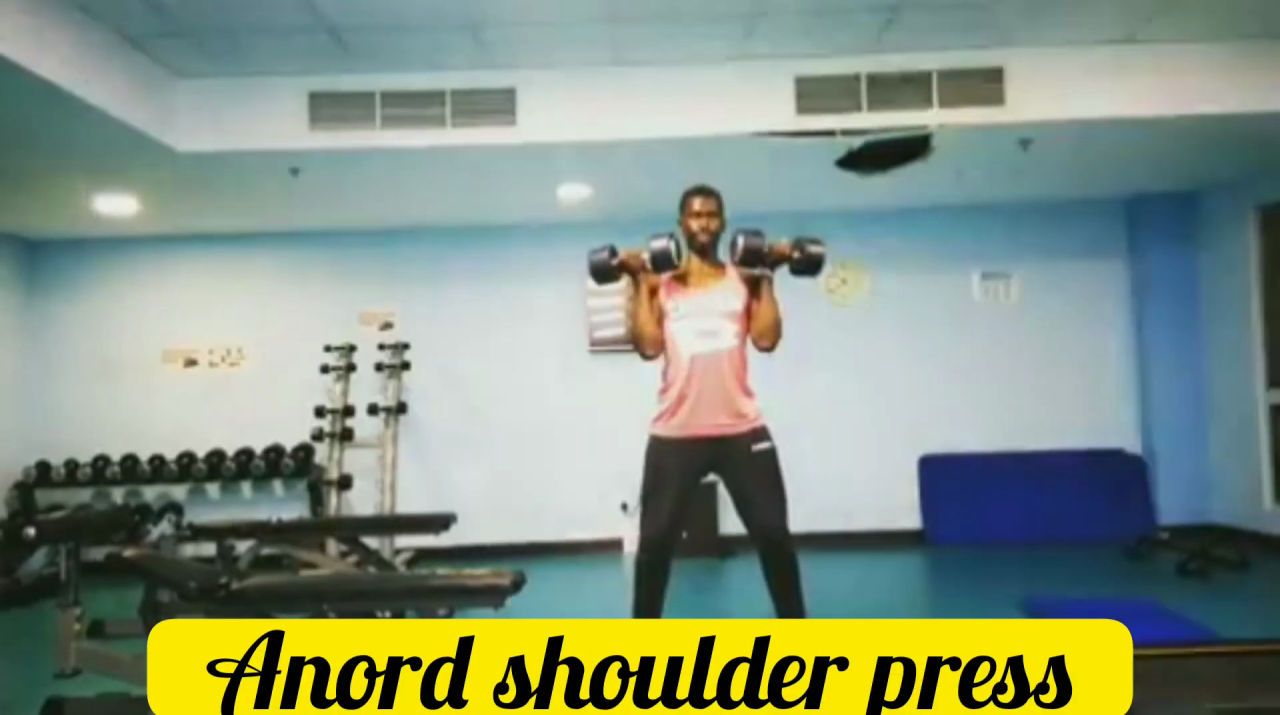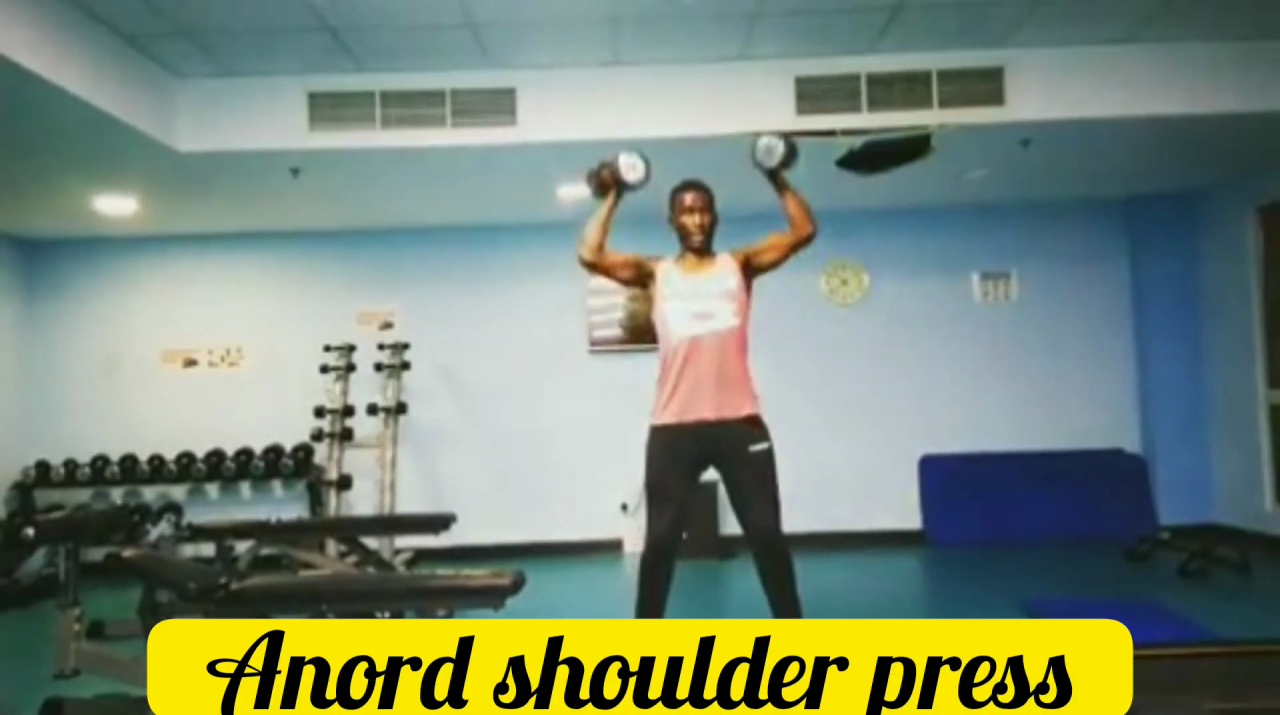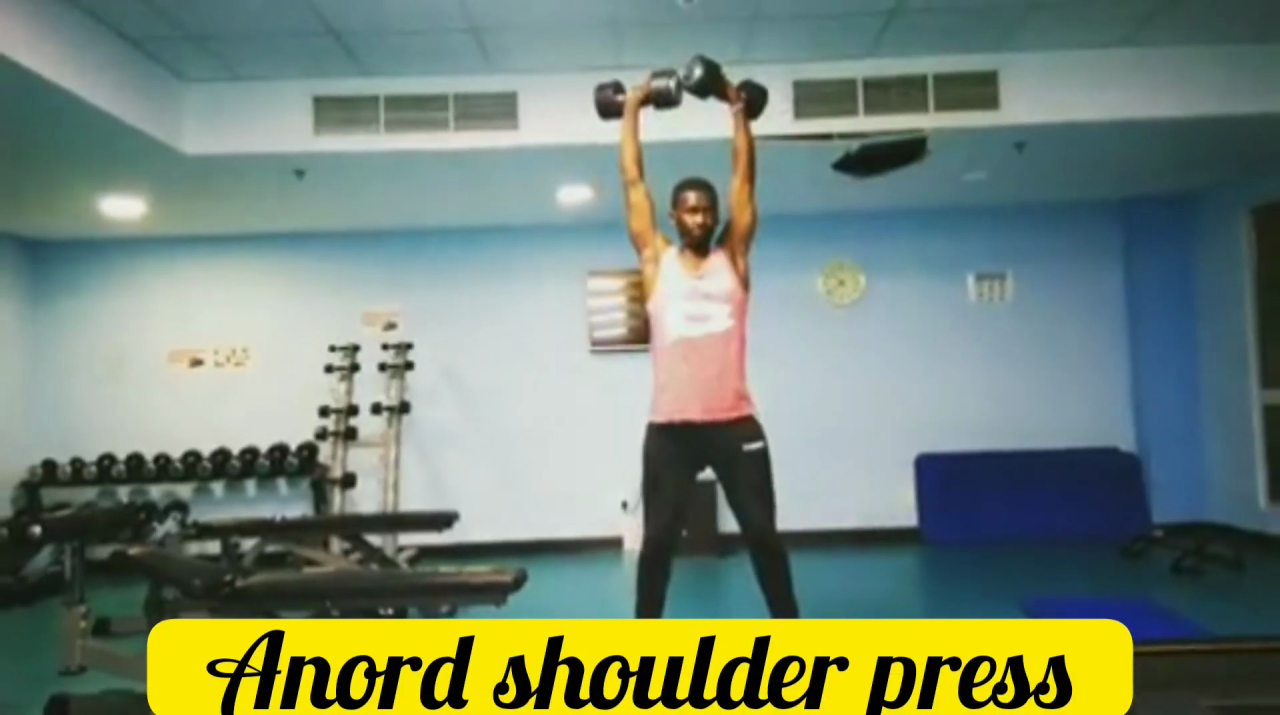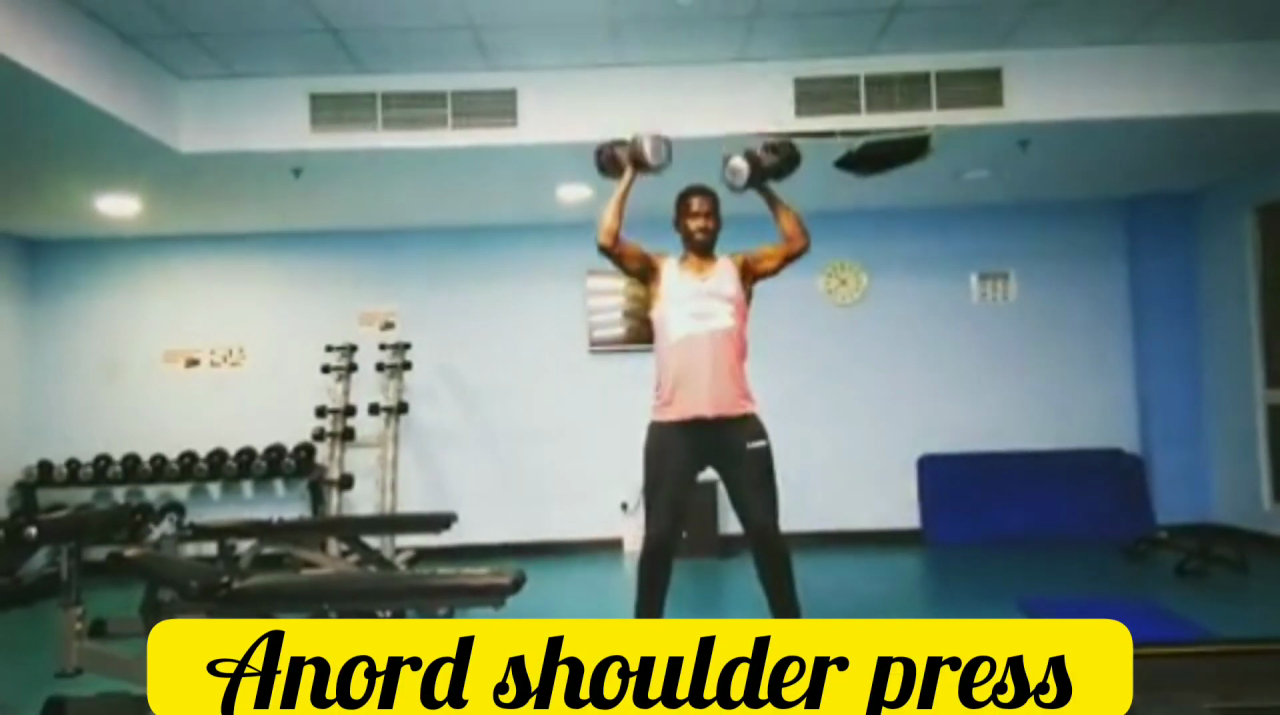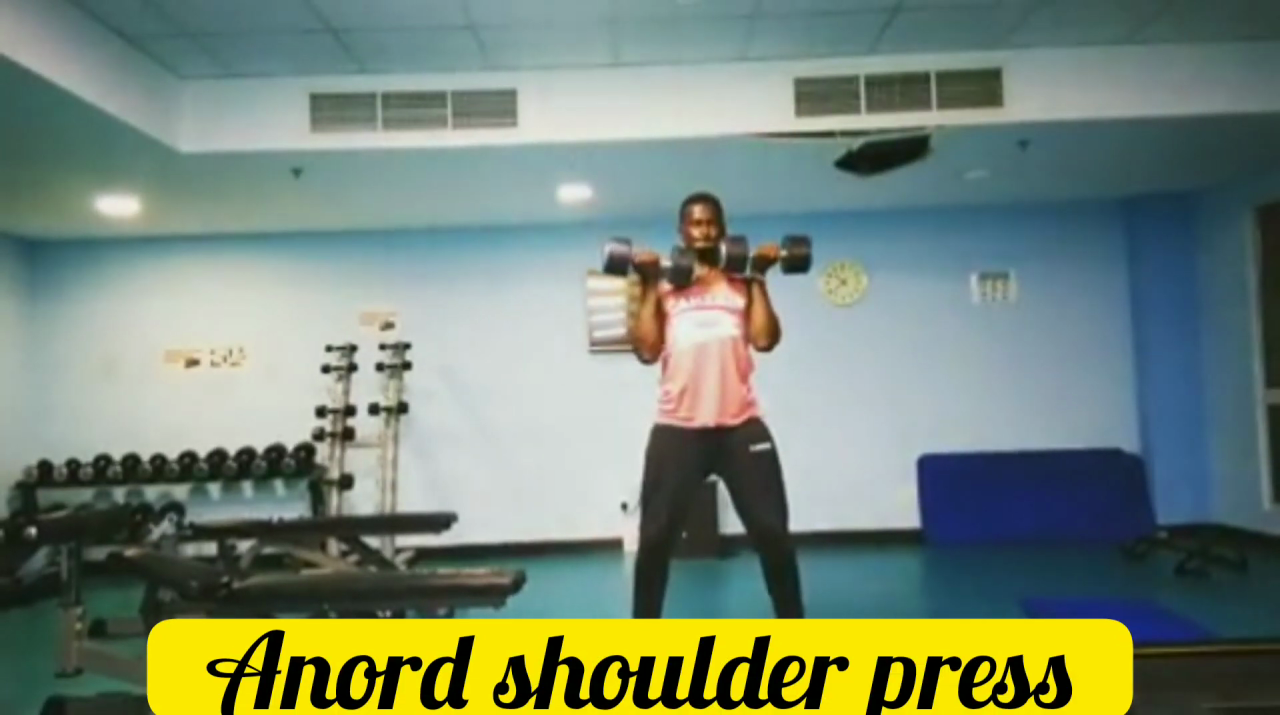
dt=1s
person 1, frame 1
left shoulder: (745, 279)
right shoulder: (660, 284)
left elbow: (767, 339)
right elbow: (648, 346)
left wrist: (767, 277)
right wrist: (639, 282)
left hip: (741, 428)
right hip: (675, 432)
left knee: (773, 533)
right knee: (655, 539)
person 1, frame 2
left shoulder: (740, 263)
right shoulder: (655, 271)
left elbow: (804, 230)
right elbow: (589, 256)
left wrist: (777, 179)
right wrist: (612, 196)
left hip: (739, 420)
right hip: (674, 425)
left knee: (766, 533)
right knee: (660, 538)
person 1, frame 3
left shoulder: (733, 257)
right shoulder: (656, 260)
left elbow: (744, 176)
right elbow: (632, 181)
left wrist: (737, 109)
right wrist: (632, 110)
left hip: (734, 423)
right hip: (671, 427)
left knee: (762, 534)
right knee: (658, 538)
person 1, frame 4
left shoulder: (740, 269)
right shoulder: (658, 272)
left elbow: (798, 242)
right elbow: (607, 240)
left wrist: (763, 189)
right wrist: (628, 179)
left hip: (736, 420)
right hip: (673, 424)
left knee: (765, 530)
right knee: (659, 536)
person 1, frame 5
left shoulder: (742, 285)
right shoulder: (663, 287)
left elbow: (766, 339)
right elbow: (646, 350)
left wrist: (759, 277)
right wrist: (647, 285)
left hip: (741, 426)
right hip: (677, 428)
left knee: (772, 532)
right knee: (655, 538)
